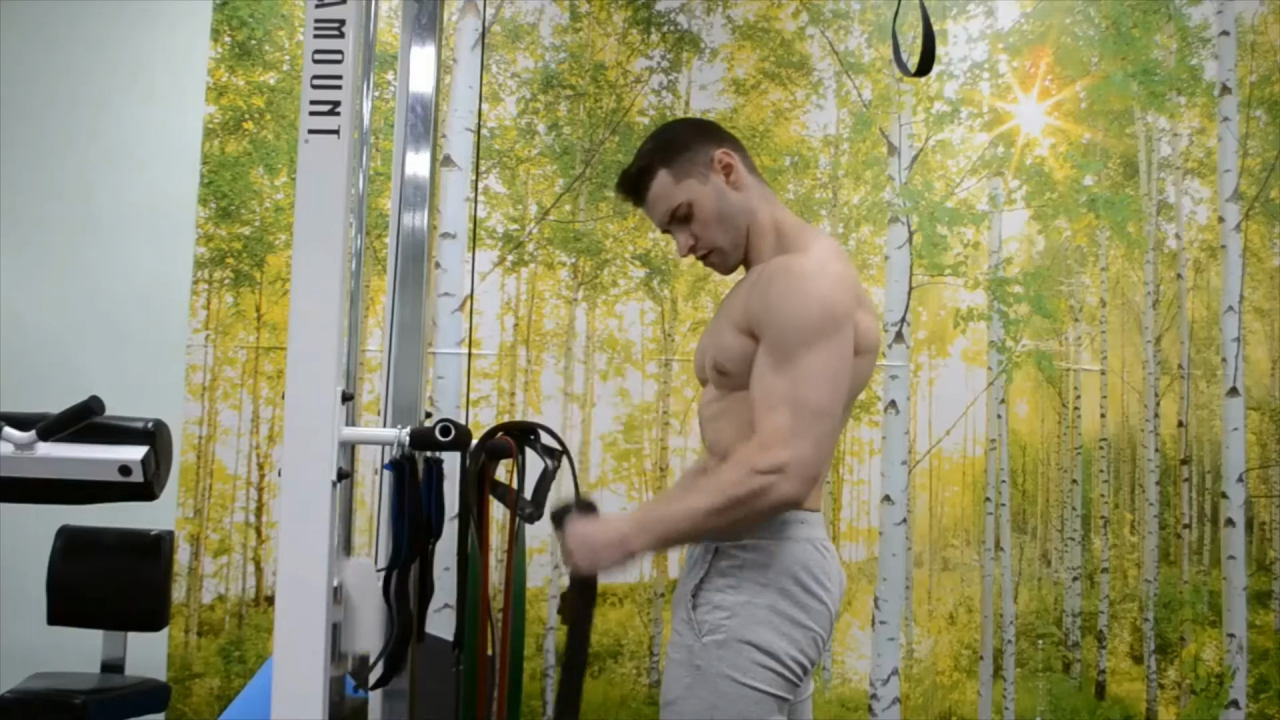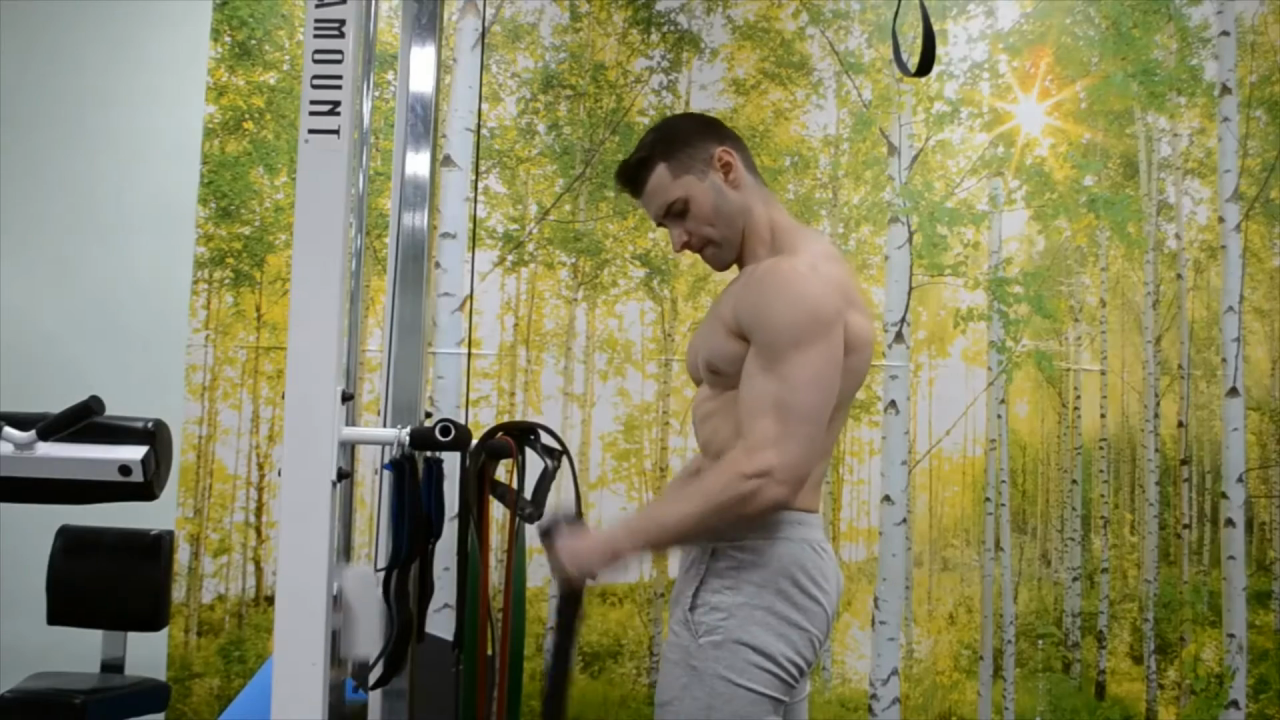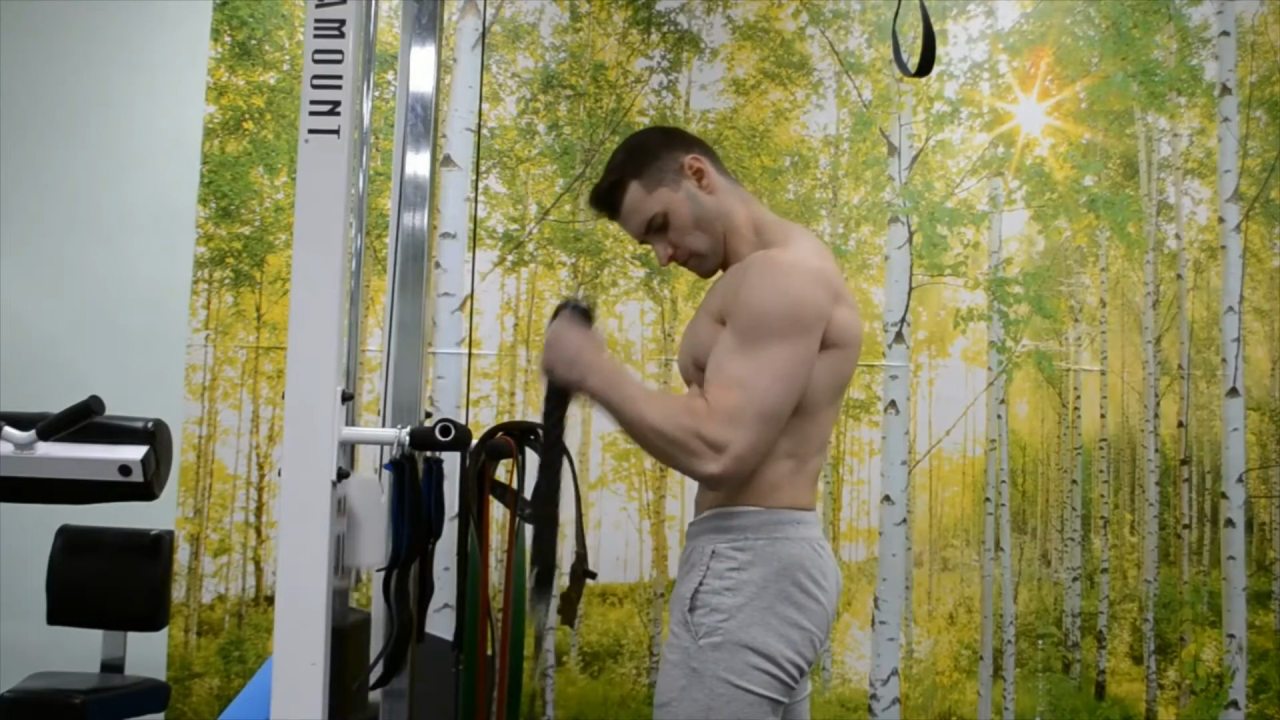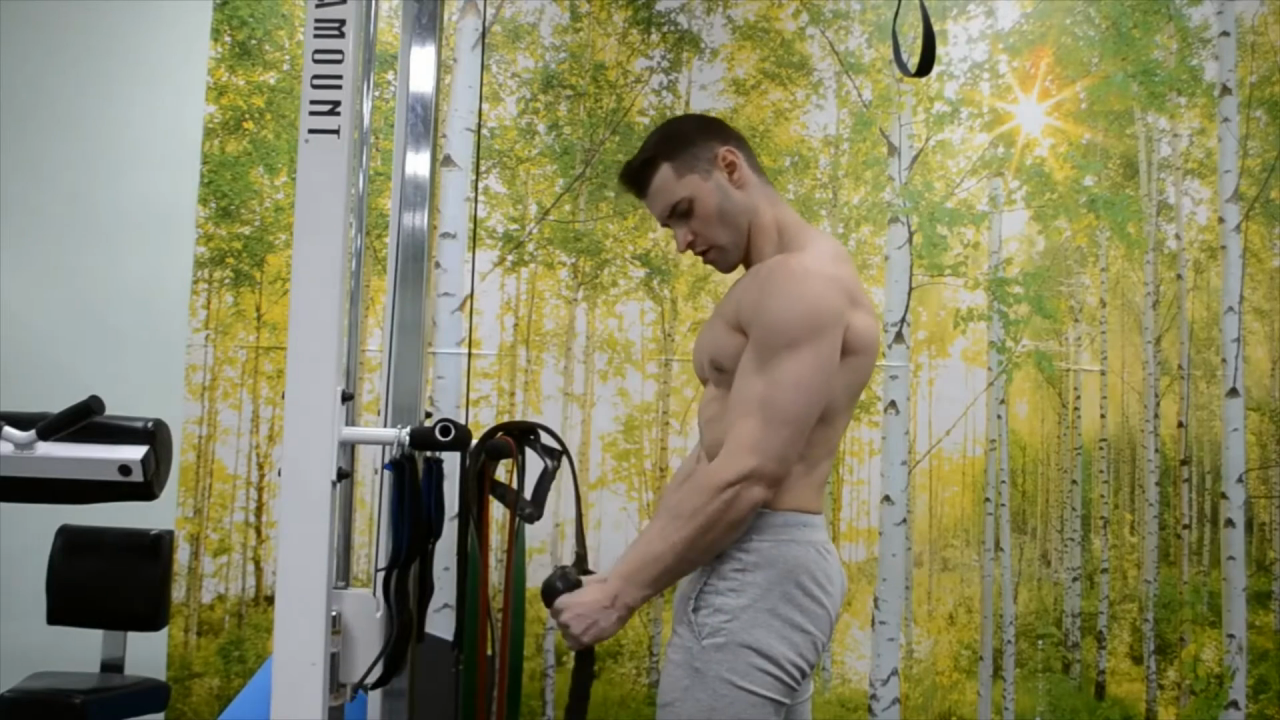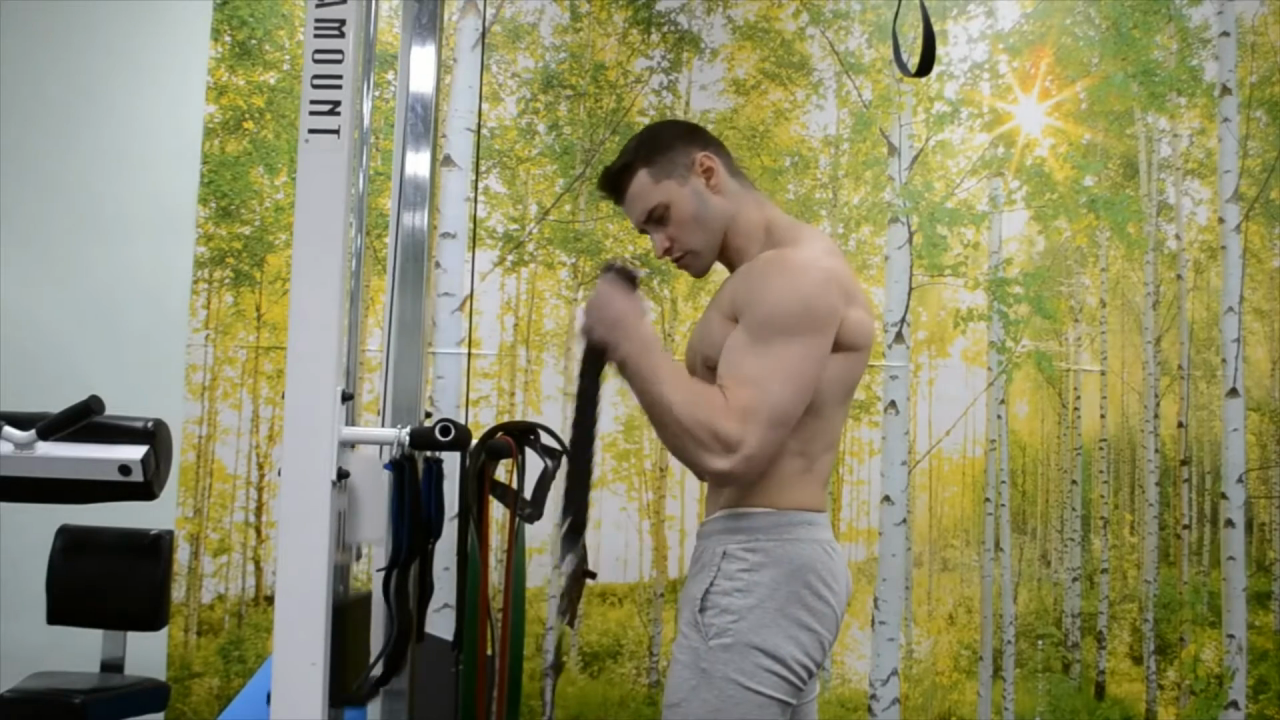
dt=0.7s
person 1, frame 1
left shoulder: (805, 278)
right shoulder: (771, 286)
left elbow: (780, 471)
left wrist: (627, 535)
right wrist: (634, 527)
left hip: (757, 568)
right hip: (758, 563)
person 1, frame 2
left shoulder: (797, 279)
right shoulder: (768, 283)
left elbow: (767, 474)
left wrist: (614, 542)
right wrist: (630, 536)
left hip: (753, 568)
right hip: (757, 561)
person 1, frame 3
left shoulder: (782, 273)
right shoulder: (765, 279)
left elbow: (717, 449)
right elbow: (714, 437)
left wrist: (595, 372)
right wrist: (607, 375)
left hip: (748, 566)
right hip: (762, 559)
person 1, frame 4
left shoulder: (801, 281)
right shoulder: (779, 284)
left elbow: (748, 477)
right elbow: (716, 452)
left wrist: (619, 592)
right wrist: (628, 575)
left hip: (759, 573)
right hip: (767, 566)
person 1, frame 5
left shoulder: (795, 273)
right shoulder: (768, 279)
left elbow: (728, 447)
right elbow: (715, 431)
left wrist: (633, 338)
right wrist: (632, 349)
left hip: (760, 567)
right hip: (769, 562)
